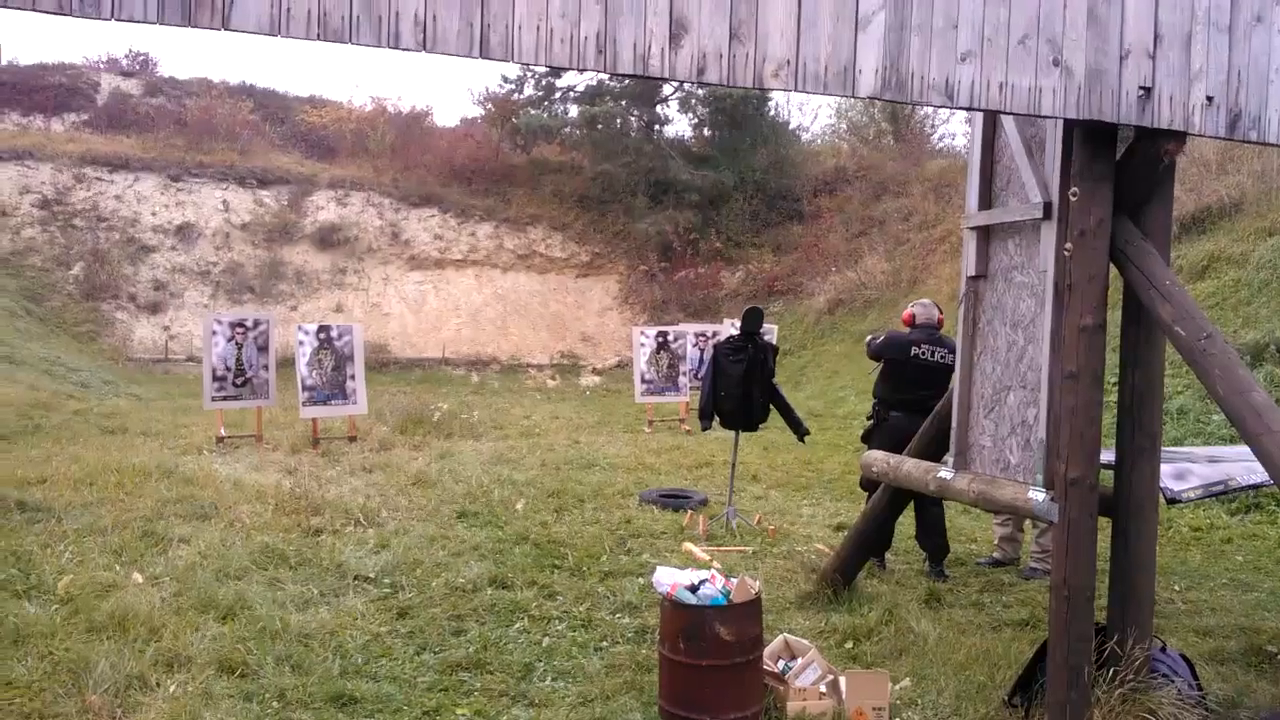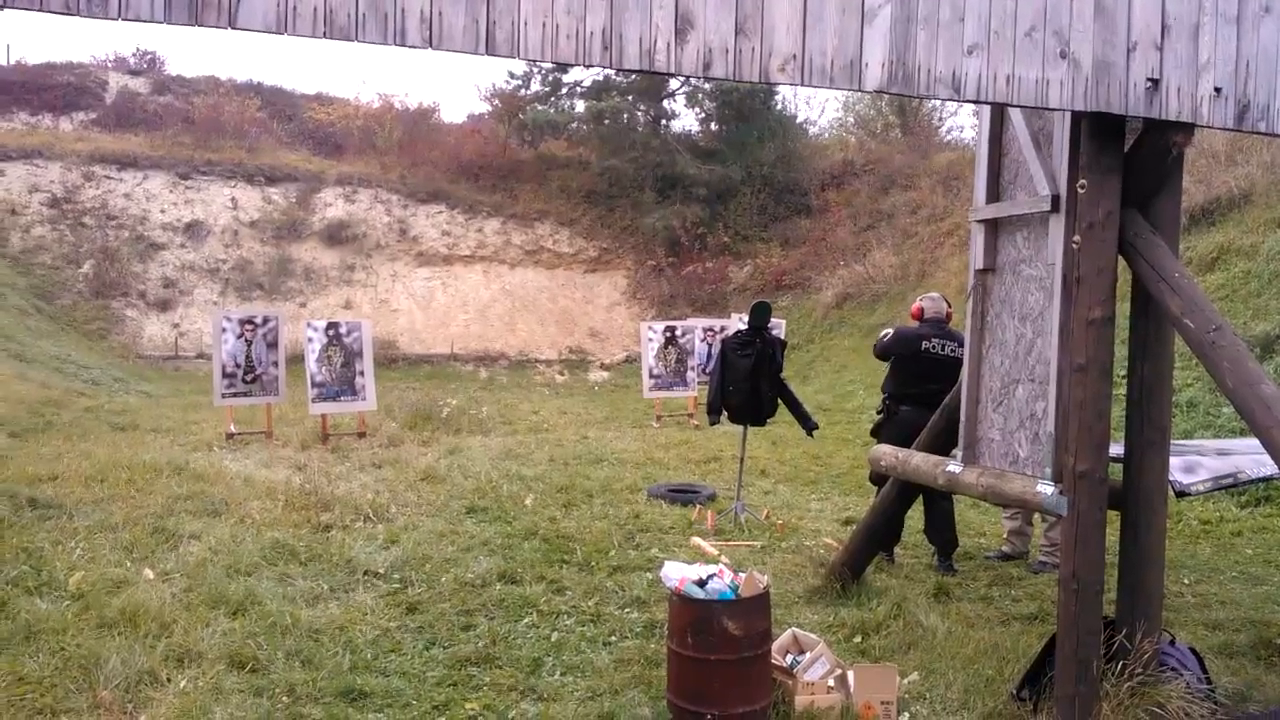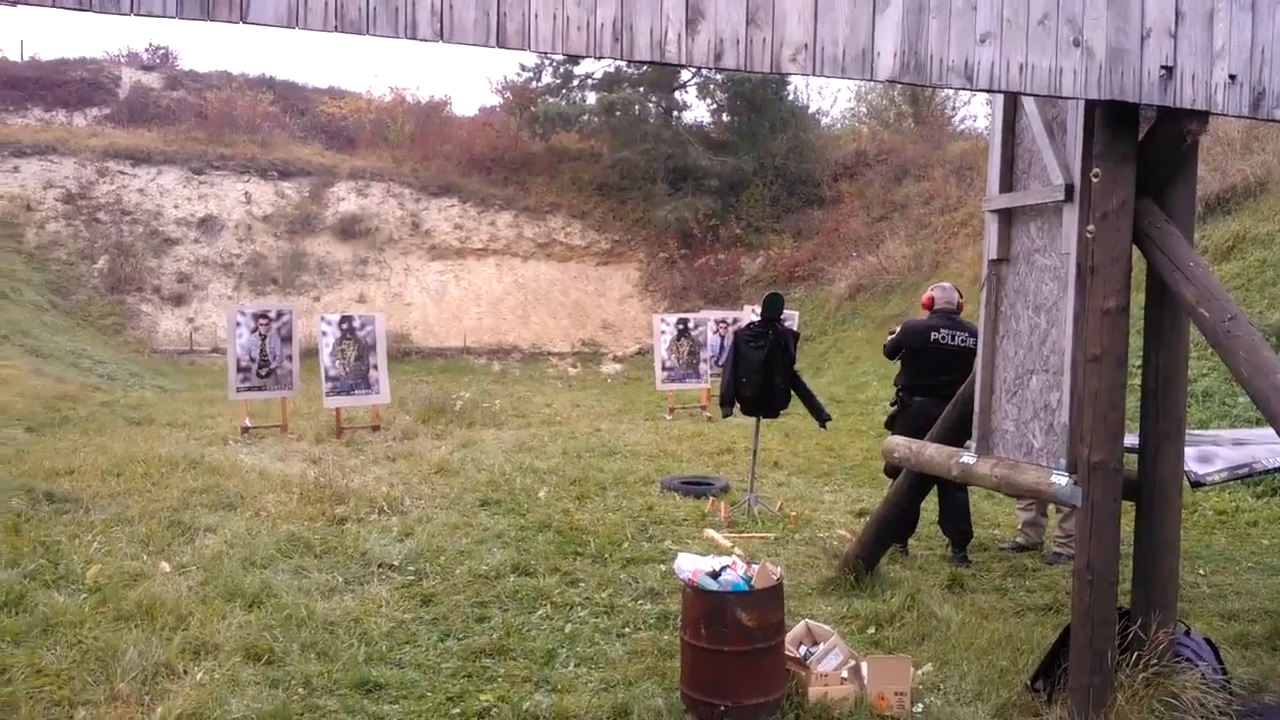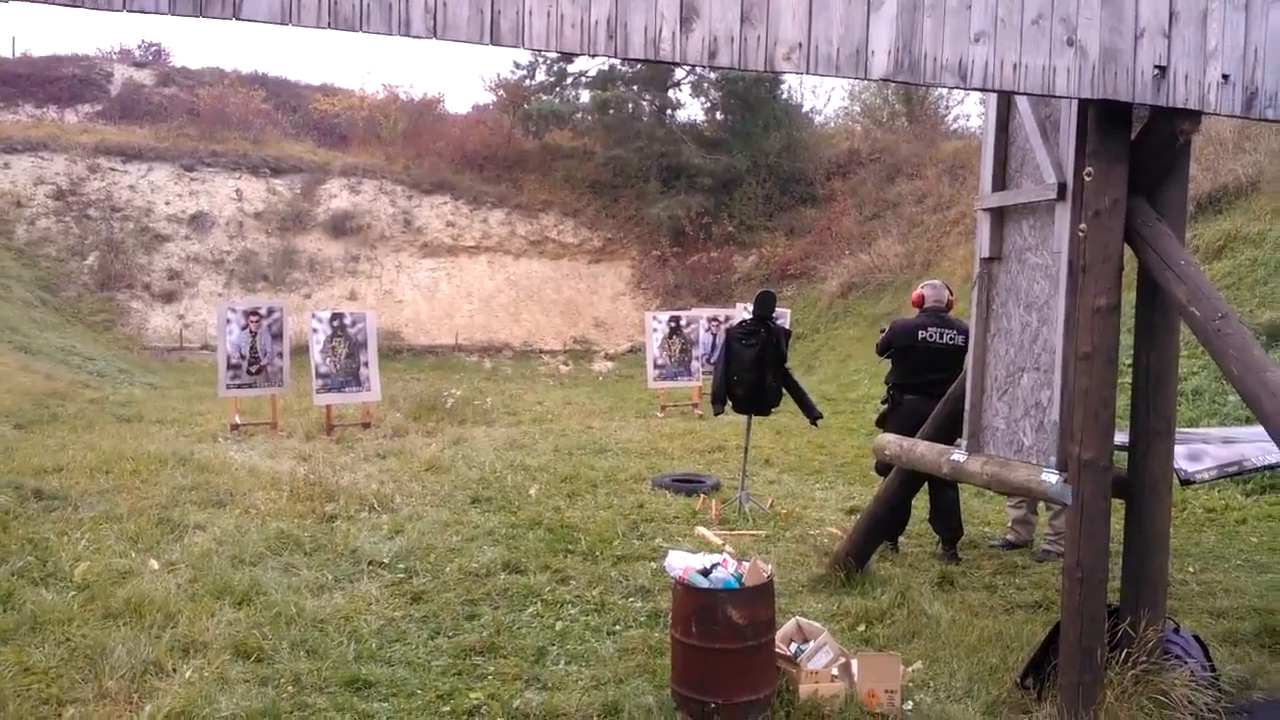
dt=0.3s
person 1, frame 1
left shoulder: (896, 341)
right shoulder: (950, 349)
left elbow: (873, 351)
right elbow: (941, 376)
left wrist: (873, 339)
left hip: (893, 424)
left knee: (881, 489)
right knee: (929, 494)
left ankle: (876, 554)
right ankle: (936, 561)
person 1, frame 2
left shoulder: (906, 336)
right shoulder: (960, 343)
left elbow: (880, 351)
right elbow: (951, 372)
left wrist: (884, 336)
left hip: (903, 418)
left knee: (891, 484)
right knee: (939, 488)
left ankle: (885, 548)
right ankle: (945, 556)
person 1, frame 3
left shoulder: (915, 328)
right shoulder: (972, 334)
left elbow: (890, 352)
right elbow: (964, 364)
left wrist: (893, 338)
left hip: (916, 410)
right knee: (953, 479)
left ankle: (899, 540)
right ankle: (959, 547)
person 1, frame 4
left shoulder: (903, 327)
right shoulder: (963, 331)
left elbow: (882, 350)
right elbow: (963, 363)
left wrist: (889, 333)
left hip: (907, 408)
right knee: (944, 477)
left ankle: (889, 537)
right ankle: (949, 544)
